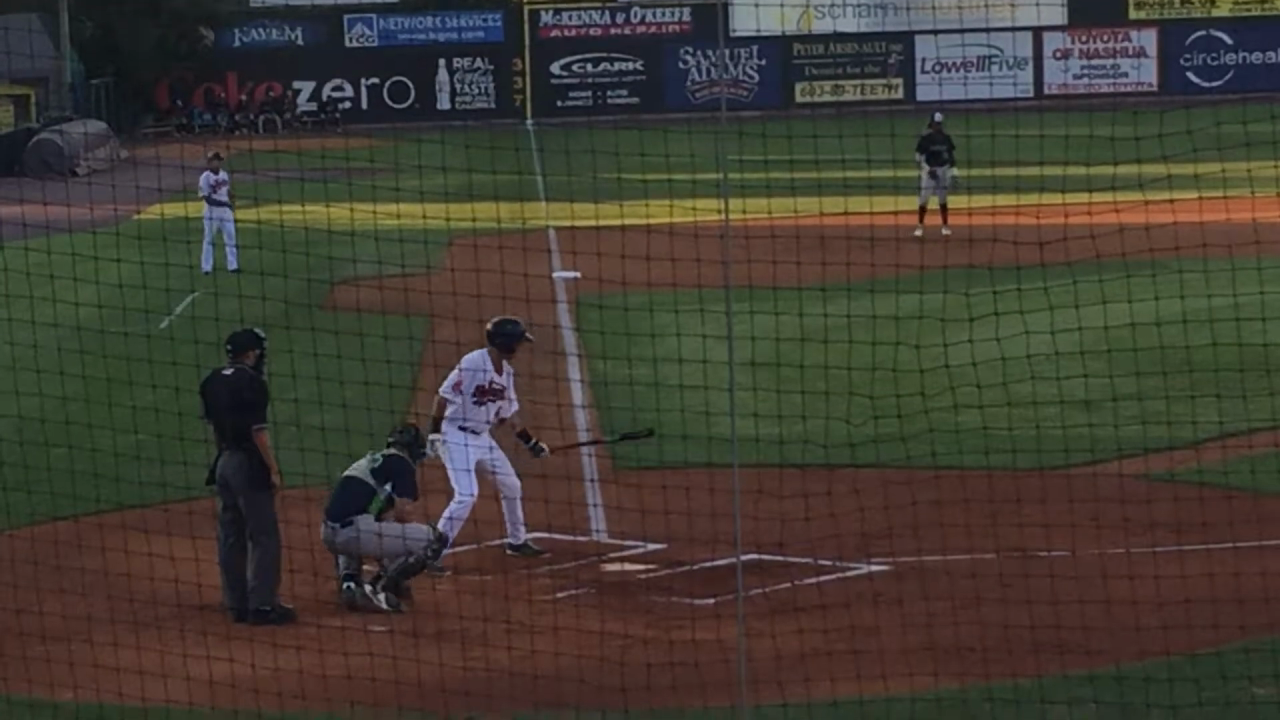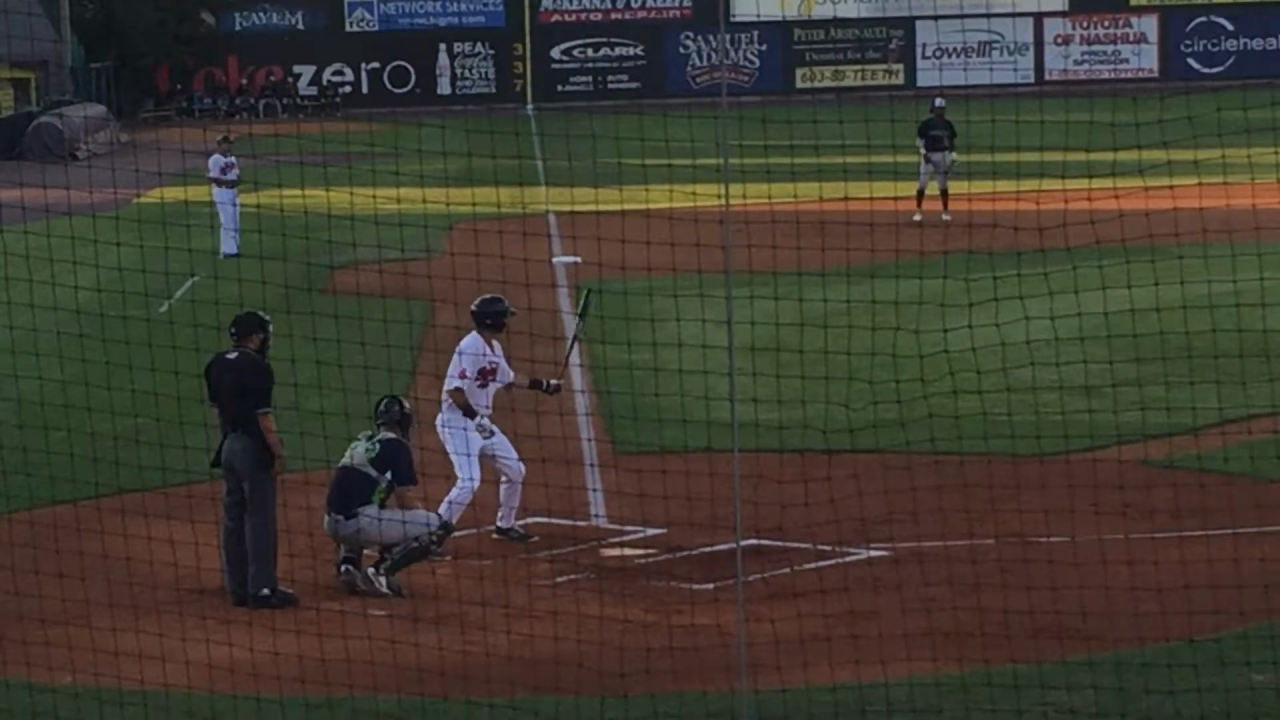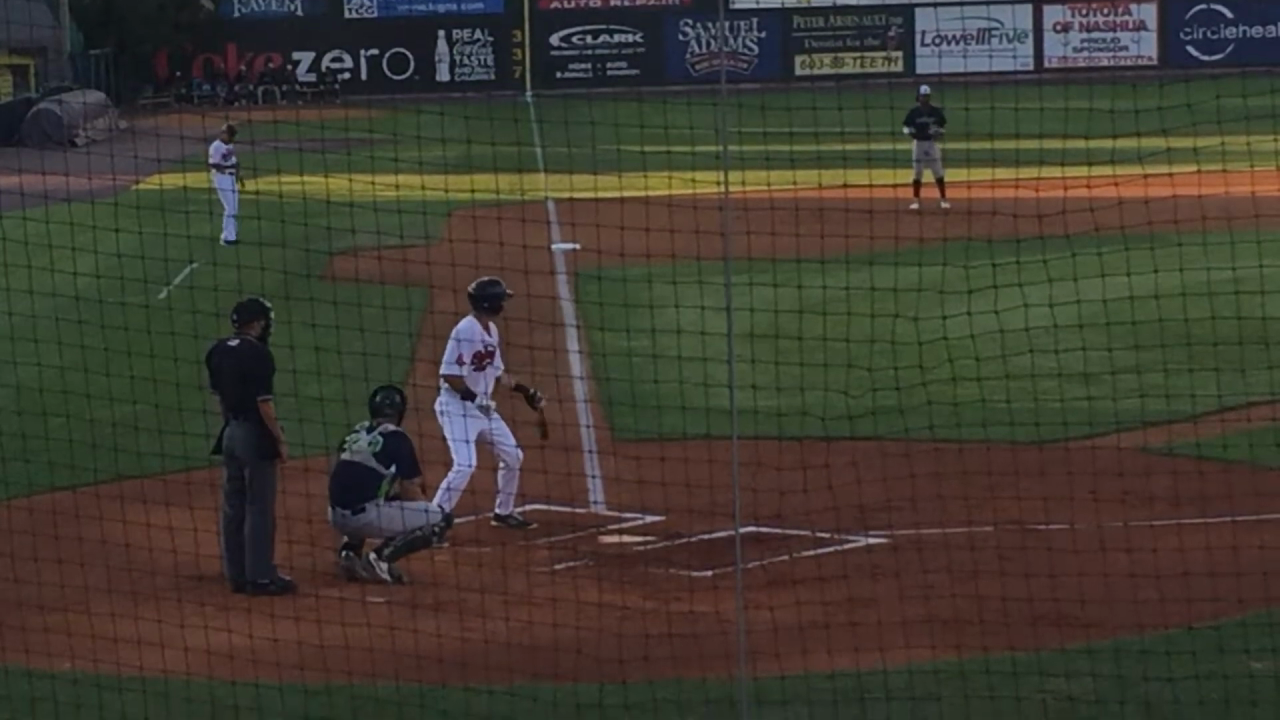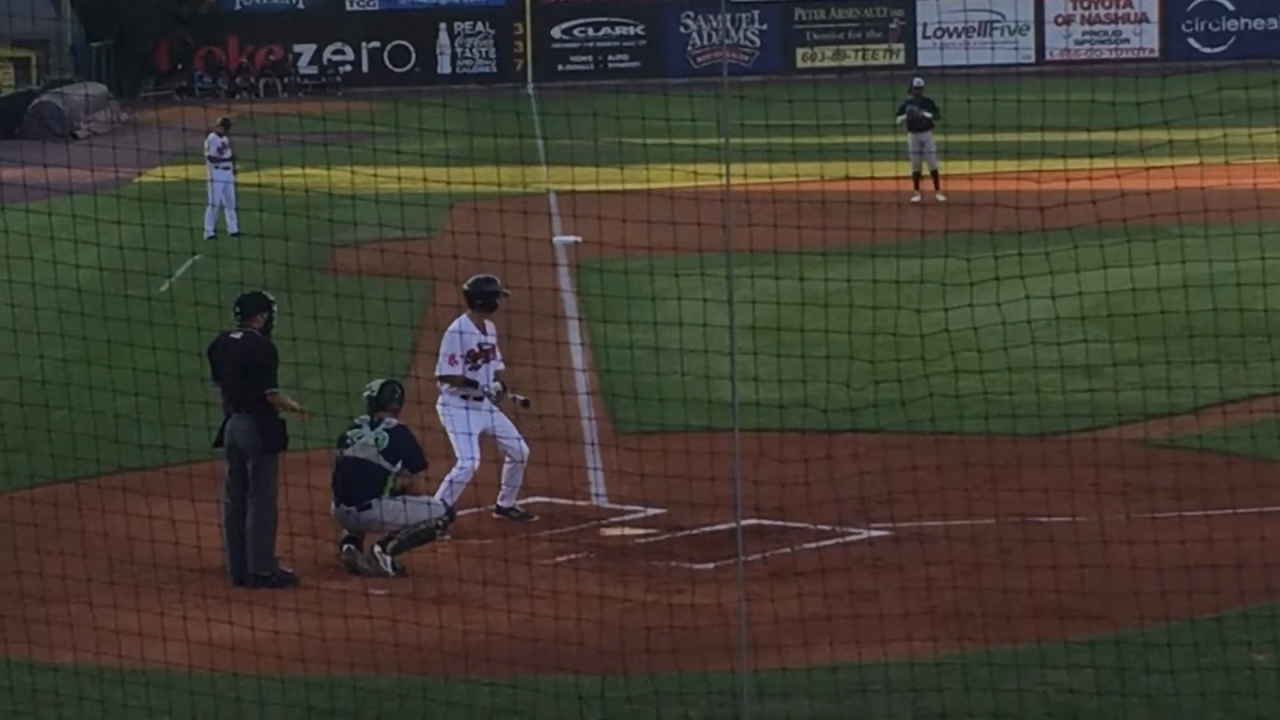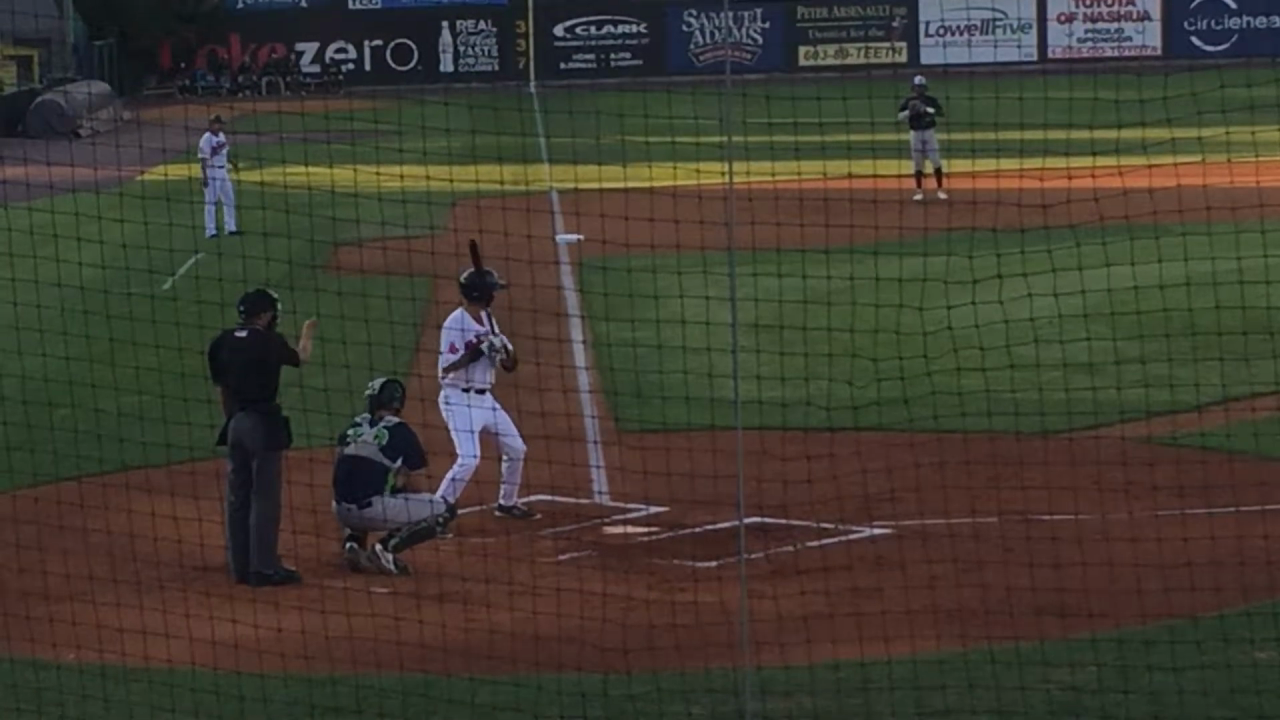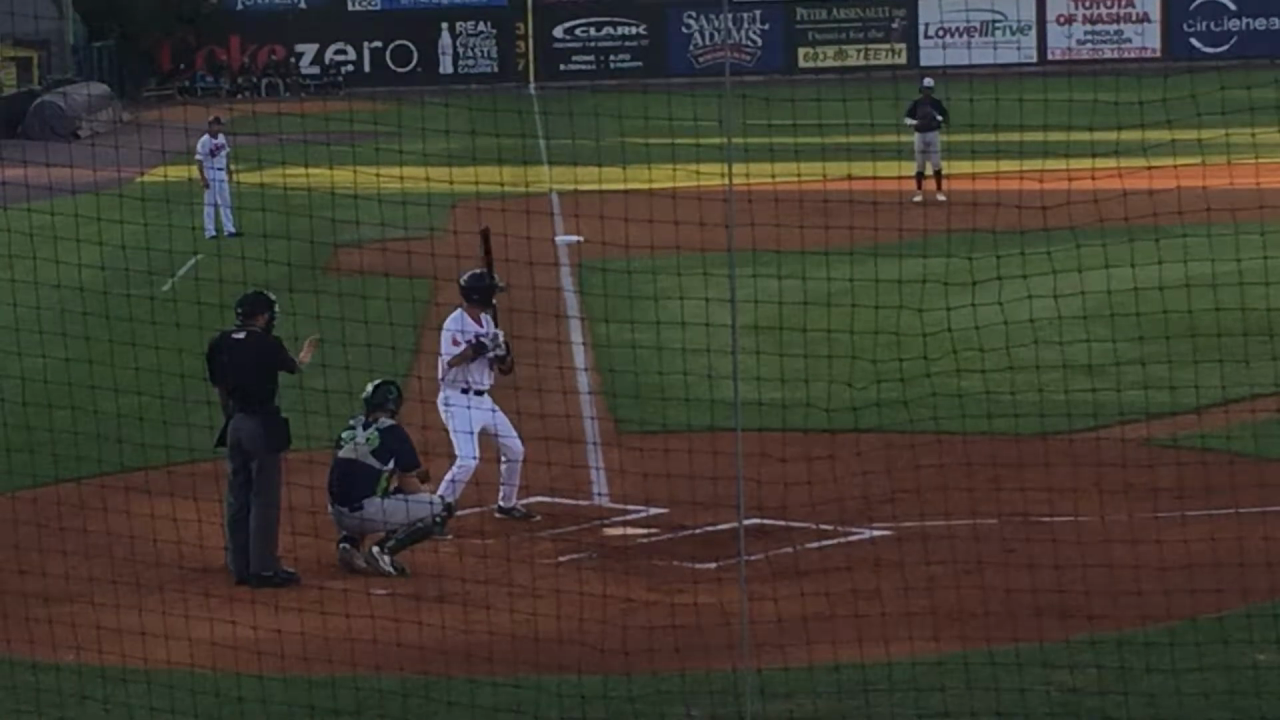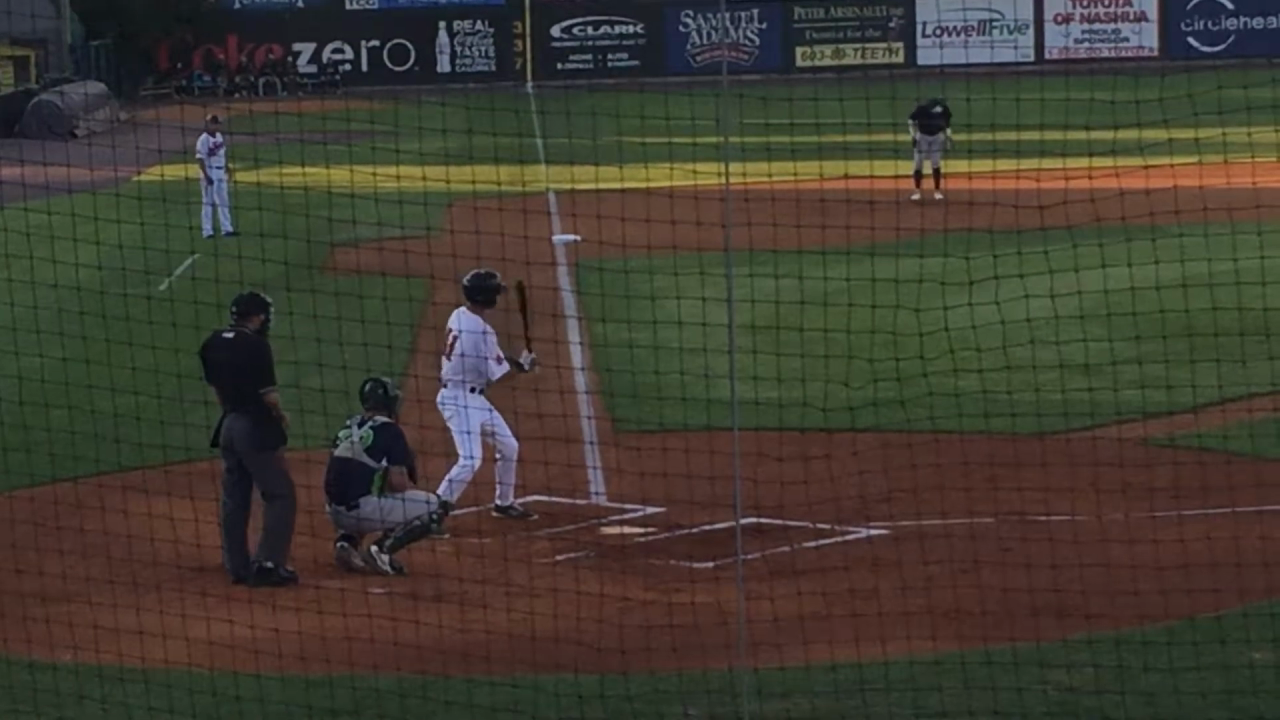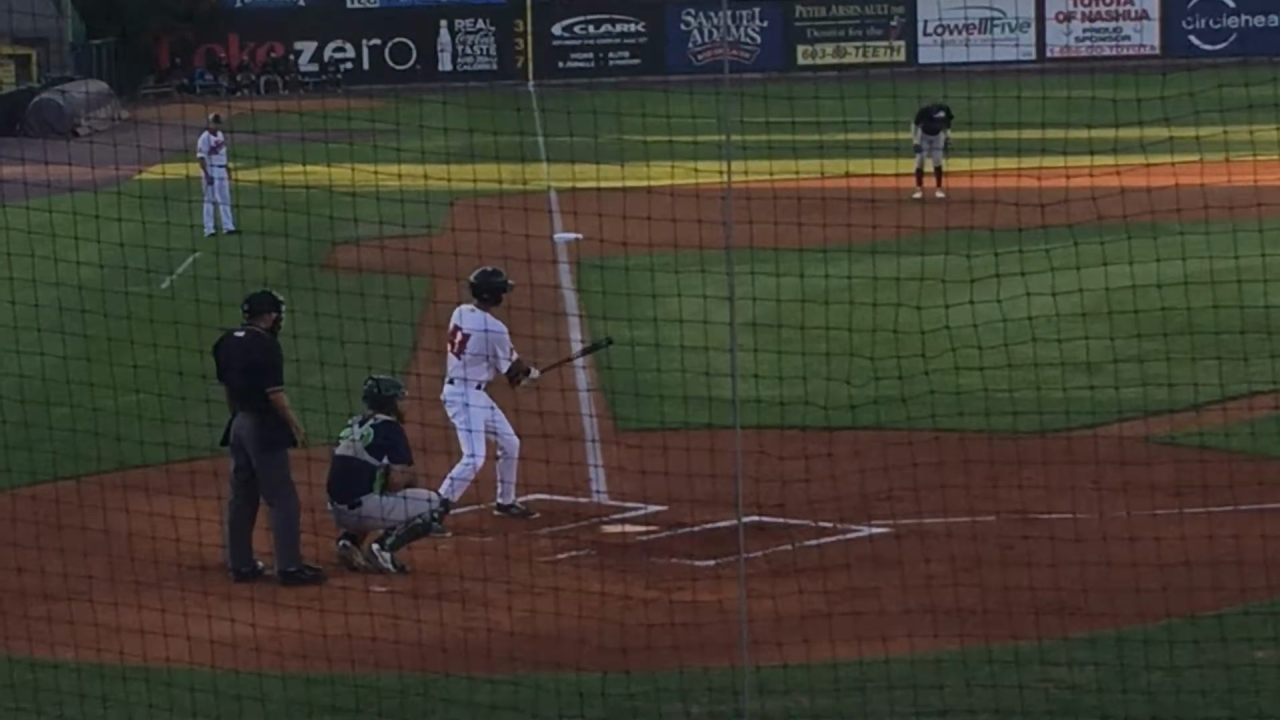
dt=0.4s
person 1, frame 1
left shoulder: (212, 381)
right shoulder: (251, 383)
left elbow: (214, 425)
right elbow: (258, 432)
right wrist: (273, 470)
left hip: (224, 463)
right hip: (248, 465)
left knee: (230, 536)
right knee: (264, 536)
left ankle: (237, 603)
right ankle: (262, 604)
person 1, frame 2
left shoulder: (216, 364)
right shoulder: (256, 367)
left elbow: (218, 408)
right elbow: (263, 416)
right wrist: (278, 453)
left hip: (229, 446)
right hip: (254, 448)
left knee: (233, 519)
right knee: (260, 519)
left ankle: (238, 587)
right ankle: (262, 589)
person 1, frame 3
left shoulder: (218, 351)
right shoulder: (258, 354)
left elbow: (220, 395)
right elbow: (264, 403)
right wrist: (280, 441)
left hip: (231, 433)
right hip: (255, 435)
left knee: (233, 507)
right knee: (259, 507)
left ankle: (236, 574)
right ankle: (260, 577)
person 1, frame 4
left shoulder: (220, 344)
right shoulder: (262, 347)
left elbow: (222, 388)
right elbow: (270, 396)
right wrist: (295, 407)
left hip: (232, 425)
right hip: (258, 427)
left knee: (234, 499)
right knee: (261, 500)
left ankle: (238, 567)
right ankle: (262, 570)
person 1, frame 5
left shoulder: (222, 342)
right shoulder: (269, 342)
left elbow: (222, 388)
right elbow: (300, 358)
right wrist: (307, 333)
left hip: (236, 424)
right hip: (263, 425)
left knee: (237, 497)
right knee: (265, 498)
left ankle: (241, 566)
right ankle: (264, 567)
person 1, frame 6
left shoulder: (219, 344)
right shoulder: (267, 344)
left elbow: (221, 390)
right elbow: (297, 367)
right wrist: (308, 349)
left hip: (235, 426)
right hip: (263, 426)
left knee: (238, 499)
right knee: (265, 500)
left ankle: (241, 567)
right ankle: (264, 569)
person 1, frame 7
left shoulder: (213, 344)
right shoulder: (255, 346)
left elbow: (217, 387)
right elbow: (268, 395)
right wrist: (282, 417)
left hip: (228, 425)
right hip: (255, 428)
left knee: (233, 499)
right knee: (280, 493)
left ankle: (238, 566)
right ankle: (268, 561)
person 1, frame 8
left shoulder: (226, 343)
right shoulder: (265, 345)
left elbow: (227, 389)
right elbow: (275, 395)
right wrist: (296, 427)
left hip: (238, 425)
right hip: (264, 428)
left knee: (241, 497)
right knee: (282, 498)
left ankle: (241, 564)
right ankle: (290, 566)
person 2, frame 1
left shoulder: (506, 371)
right shoulder: (473, 363)
left elbow: (507, 413)
right elbow: (443, 397)
left wrist: (531, 442)
right wrist: (434, 432)
left hip: (480, 436)
right hip: (456, 435)
left knee: (512, 485)
right knee: (466, 496)
left ankle: (517, 541)
person 2, frame 2
left shoulder: (494, 346)
right shoulder: (469, 347)
left elbow: (507, 377)
right elbow: (453, 389)
left wrist: (543, 385)
right wrist: (475, 417)
left hip: (480, 421)
right hip: (457, 421)
left knee: (515, 470)
right knee: (469, 481)
left ankle: (505, 525)
person 2, frame 3
left shoulder: (492, 329)
right shoulder: (465, 331)
right elbow: (449, 374)
left wrist: (525, 391)
right wrist: (476, 398)
left hip: (481, 406)
right hip: (457, 407)
left knee: (513, 456)
right knee: (465, 466)
left ankle: (503, 512)
person 2, frame 4
left shoulder: (490, 328)
right shoulder: (457, 331)
right elbow: (444, 375)
left wrist: (499, 384)
right wrist: (478, 385)
left hip: (483, 404)
right hip: (457, 404)
left knee: (519, 451)
right knee: (469, 462)
left ankle: (505, 505)
person 2, frame 5
left shoulder: (487, 320)
right shoulder: (455, 323)
left elbow: (511, 365)
right elbow: (448, 365)
left wrist: (503, 350)
right wrist: (481, 349)
left hip: (485, 398)
right hip: (459, 399)
left knee: (516, 448)
right knee: (469, 459)
left ankle: (507, 503)
person 2, frame 6
left shoulder: (488, 322)
right shoulder: (455, 323)
left elbow: (505, 368)
right elbow: (451, 360)
left wrist: (501, 350)
right wrist: (483, 344)
left hip: (482, 399)
right hip: (458, 399)
left knee: (514, 449)
right knee: (468, 460)
left ankle: (507, 504)
person 2, frame 7
left shoulder: (459, 316)
right shoulder: (481, 330)
right elbow: (498, 374)
left wrist: (515, 362)
right wrist: (522, 365)
left hip: (472, 396)
right hip: (458, 398)
left knee: (508, 446)
right knee: (470, 460)
left ankle: (504, 503)
person 2, frame 8
left shoulder: (460, 312)
right shoulder: (494, 329)
right elbow: (509, 365)
left wrist: (517, 371)
right wrist: (529, 372)
left hip: (473, 393)
right hip: (464, 394)
left knee: (510, 443)
right knee: (474, 458)
left ankle: (506, 502)
person 3, frame 1
left shoulder: (370, 460)
right shoulder: (401, 464)
right elbow: (403, 512)
left hip: (331, 533)
right hip: (356, 529)
right knee: (435, 540)
left ankle: (348, 584)
right ankle: (377, 590)
person 3, frame 2
left shoulder: (360, 443)
right shoulder: (397, 446)
right elbow: (405, 501)
right wrist: (424, 516)
left hip: (333, 524)
right hip: (359, 522)
right knee: (439, 526)
left ankle: (348, 566)
right ankle: (379, 572)
person 3, frame 3
left shoulder: (354, 434)
right shoulder: (397, 438)
right elbow: (411, 493)
right wrist: (425, 506)
left hip: (337, 517)
right hip: (365, 516)
right knee: (441, 519)
left ankle: (349, 552)
right ankle: (380, 558)
person 3, frame 4
left shoulder: (352, 428)
right shoulder: (400, 433)
right elbow: (417, 489)
left hip: (340, 512)
right hip: (372, 512)
right knee: (443, 514)
left ankle: (350, 545)
right ankle: (384, 550)
person 3, frame 5
left shoulder: (352, 427)
right shoulder: (401, 431)
left hip: (342, 510)
right hip: (373, 509)
right knee: (444, 510)
left ankle: (353, 543)
right ankle: (386, 548)
person 3, frame 6
left shoulder: (349, 430)
right shoulder: (394, 433)
right elbow: (410, 487)
right wrist: (426, 490)
left hip: (339, 513)
right hip: (366, 511)
right knee: (441, 509)
left ankle: (349, 543)
right ankle: (383, 550)
person 3, frame 7
left shoulder: (349, 427)
right shoulder: (389, 430)
right elbow: (397, 483)
right wrist: (410, 485)
left hip: (336, 512)
right hip: (362, 510)
right knee: (435, 507)
left ankle: (347, 541)
right ankle: (381, 550)
person 3, frame 8
left shoulder: (352, 427)
right shoulder: (391, 428)
right elbow: (396, 482)
right wrist: (409, 481)
left hip: (338, 509)
right hip: (364, 508)
right knee: (436, 504)
left ankle: (348, 540)
right ankle: (383, 548)
